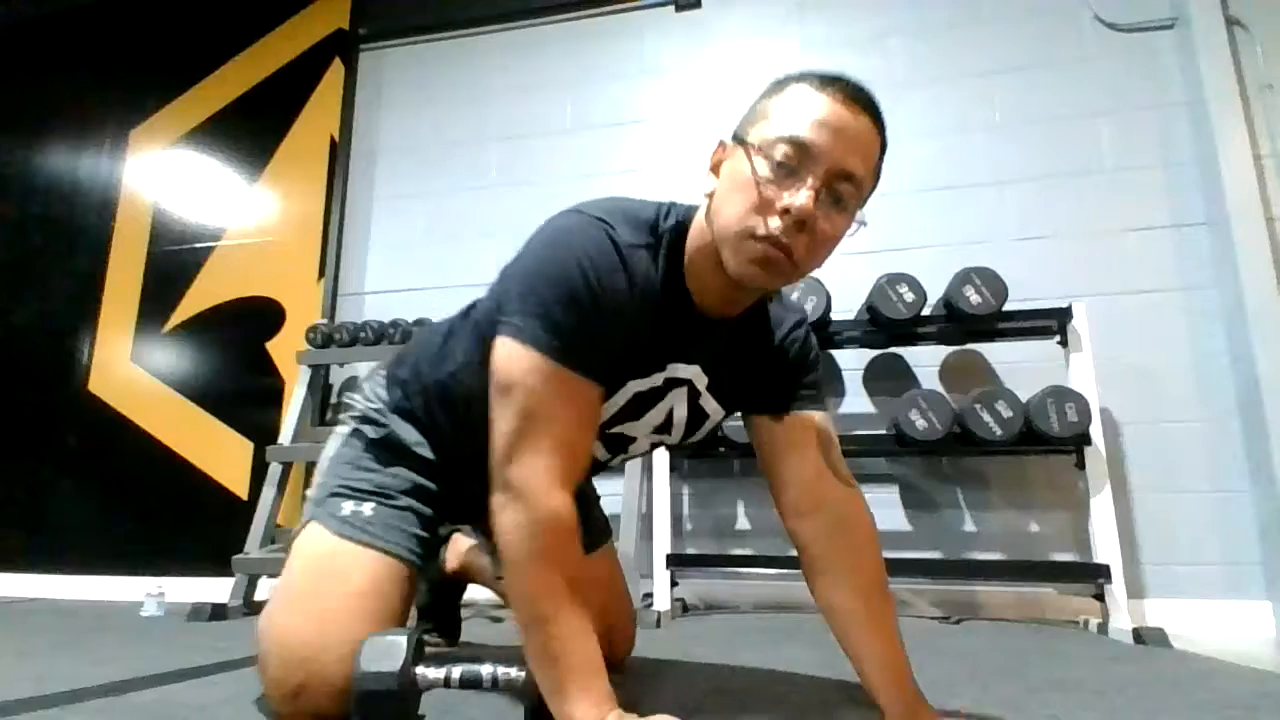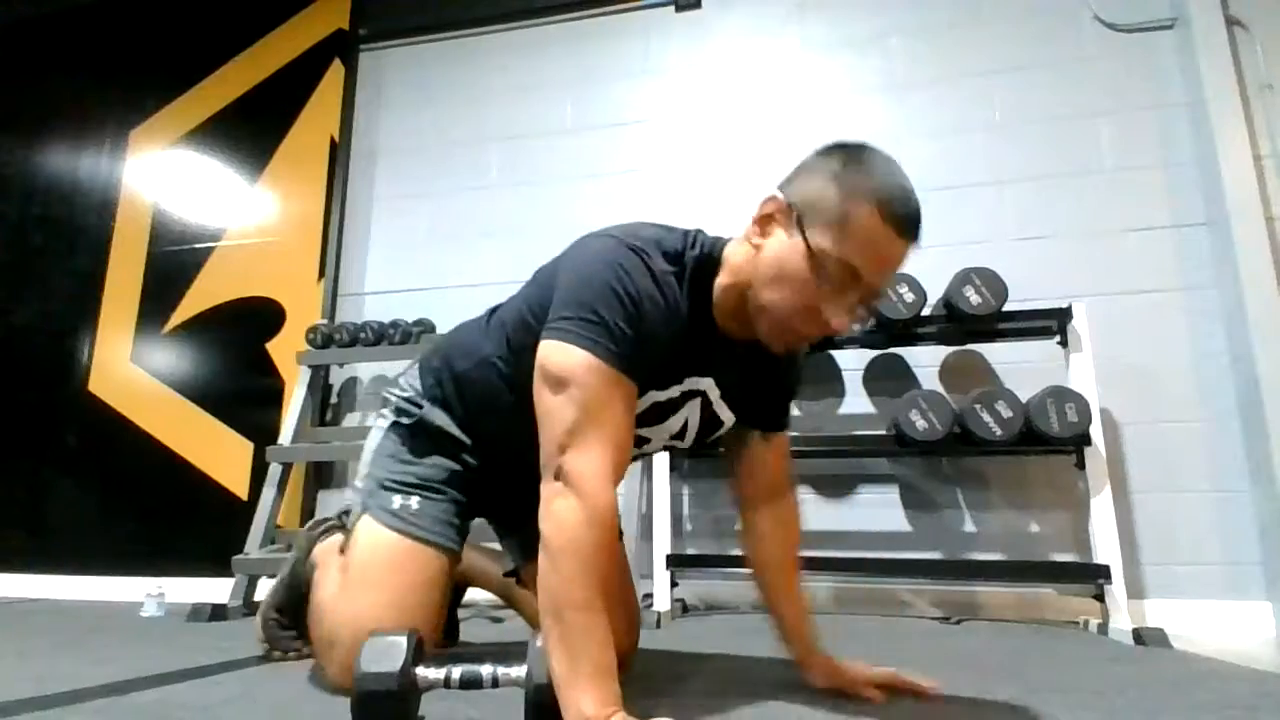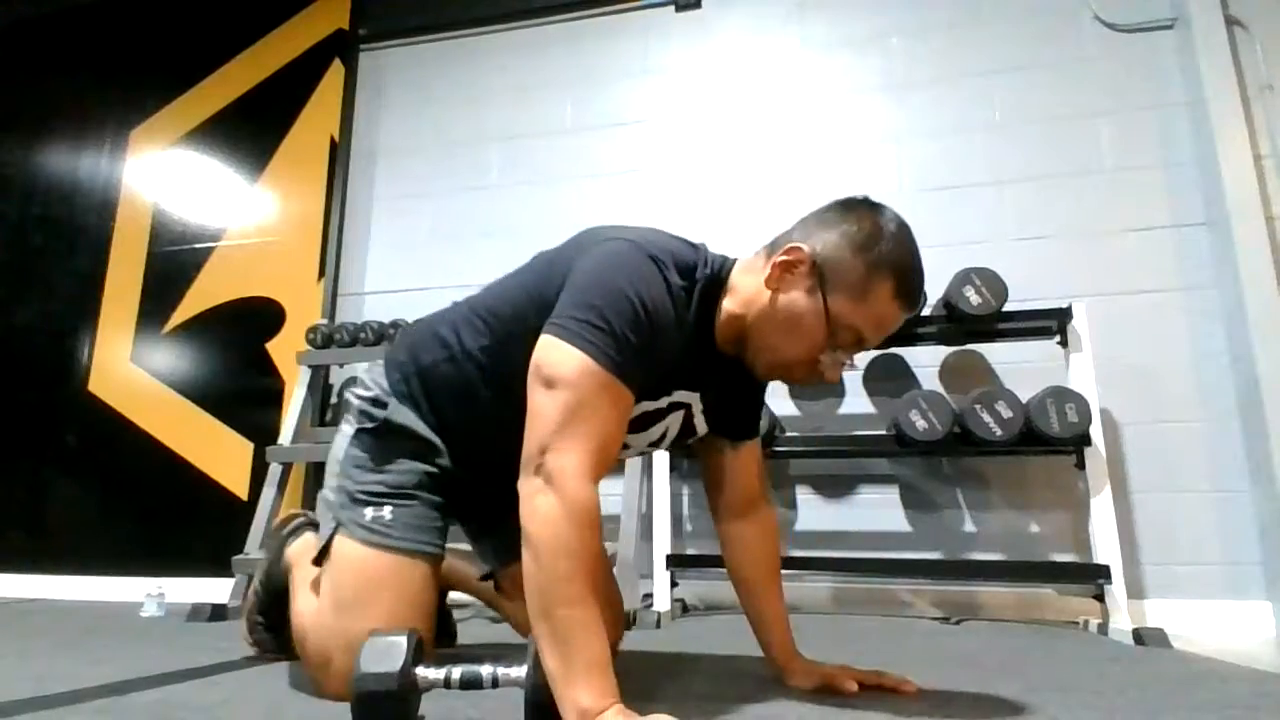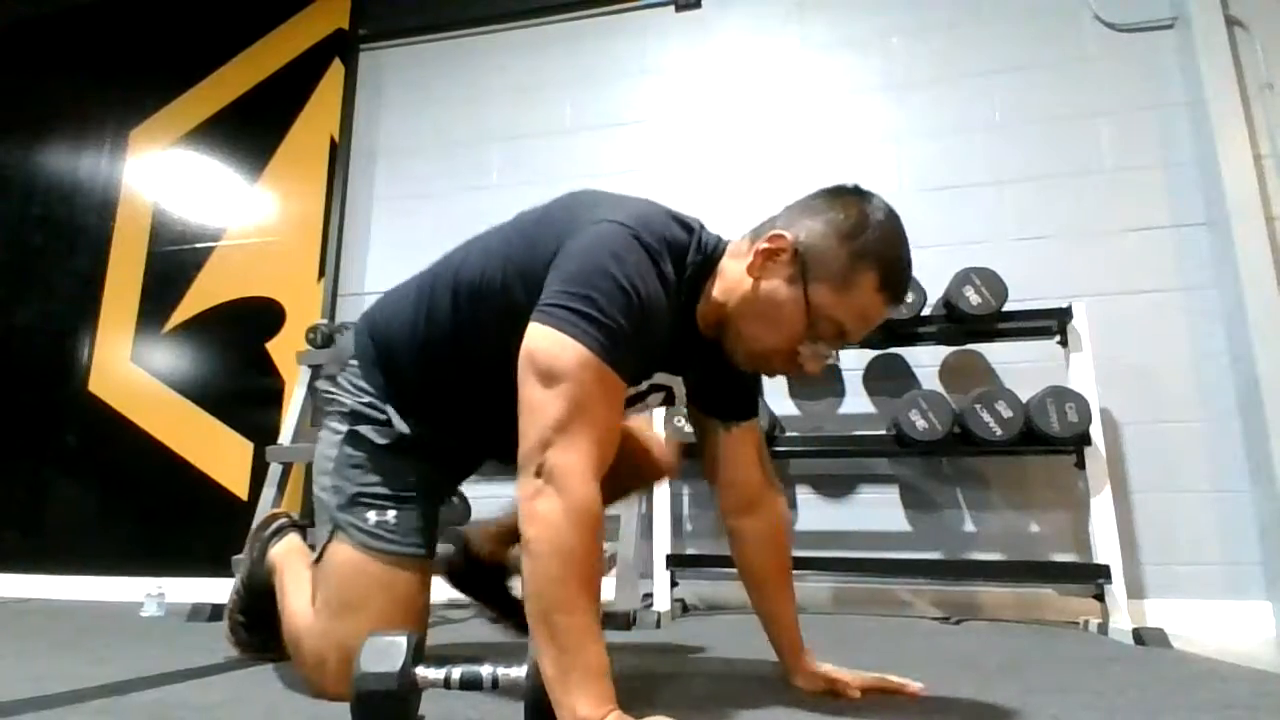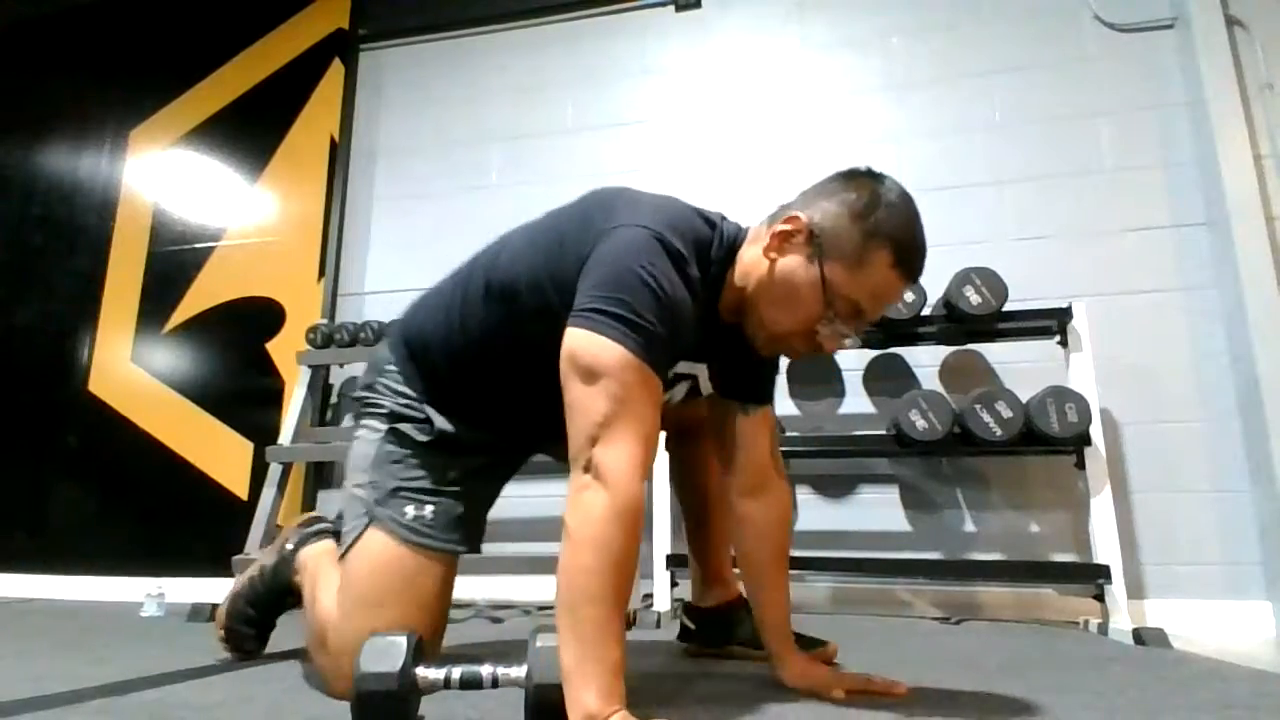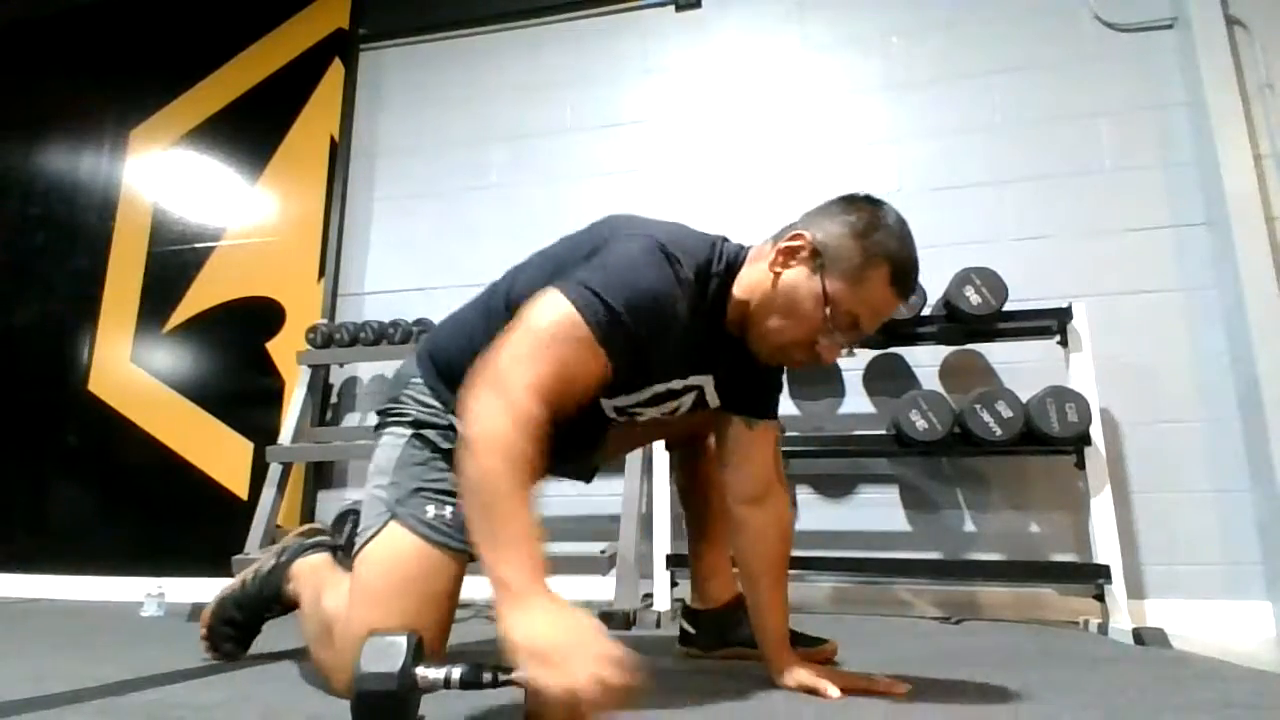
dt=0.3s
person 1, frame 1
left shoulder: (782, 344)
right shoulder: (592, 256)
left elbow: (823, 506)
right elbow: (530, 491)
left hip: (552, 467)
right hip: (409, 439)
left knee: (608, 650)
left ankle: (458, 563)
person 1, frame 2
left shoulder: (772, 354)
right shoulder: (626, 276)
left elbow: (766, 501)
right elbow: (577, 487)
left wrist: (810, 657)
left hip: (533, 464)
right hip: (441, 429)
left knee: (610, 644)
left ankle: (466, 569)
right ankle: (328, 557)
person 1, frame 3
left shoulder: (740, 363)
right shoulder: (635, 283)
left elbow: (742, 512)
right elbow: (556, 483)
left wrist: (789, 663)
left hip: (514, 451)
right hip: (411, 423)
left knee: (594, 640)
left ankle: (445, 573)
right ankle: (303, 555)
person 1, frame 4
left shoulder: (730, 328)
right shoulder: (625, 259)
left elbow: (750, 503)
right elbow: (556, 479)
left wrist: (799, 661)
left hip: (495, 403)
right hip: (394, 396)
left ankle: (483, 554)
right ankle: (285, 555)
person 1, frame 5
left shoulder: (753, 315)
right shoulder: (652, 261)
left elbow: (756, 488)
right elbow: (604, 475)
left wrist: (785, 654)
left hip: (537, 399)
right hip: (432, 400)
left ankle: (715, 609)
right ankle: (308, 557)
person 1, frame 6
left shoulder: (754, 352)
right shoulder: (657, 275)
left elbow: (758, 496)
right elbow: (497, 405)
left wrist: (780, 654)
right wrist: (528, 604)
right hip: (449, 415)
left ankle: (713, 613)
right ankle: (305, 570)
